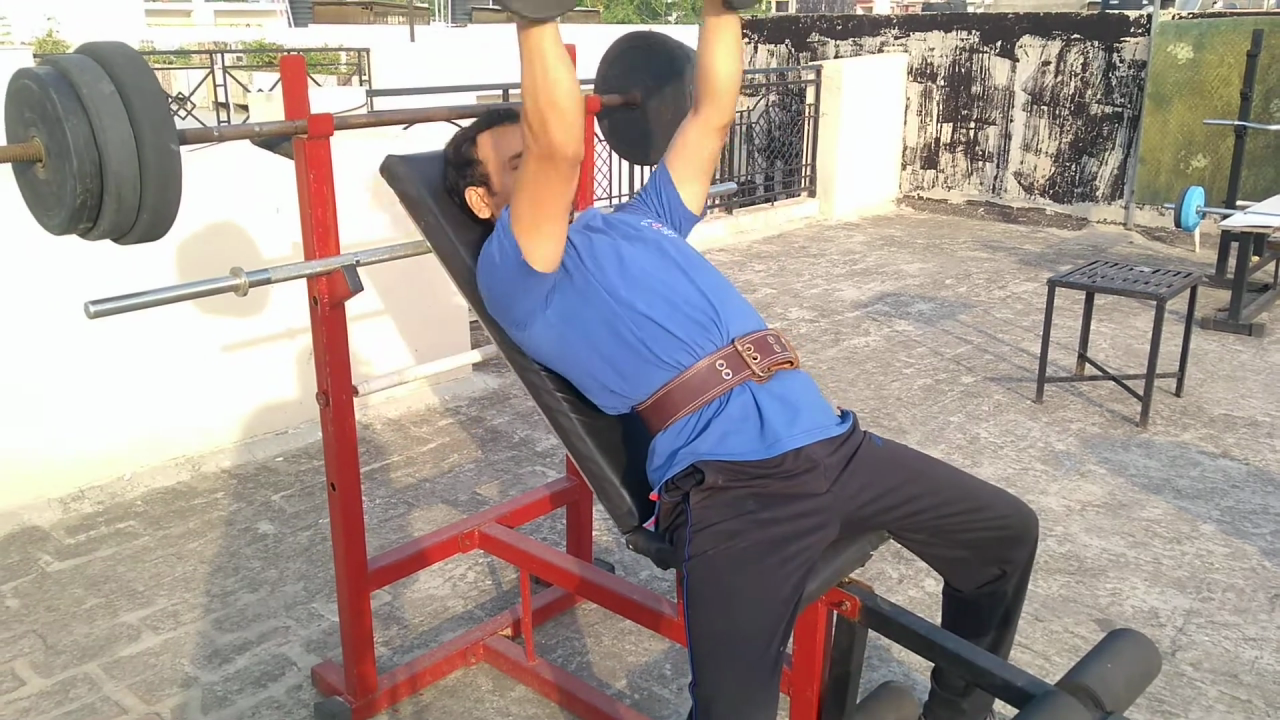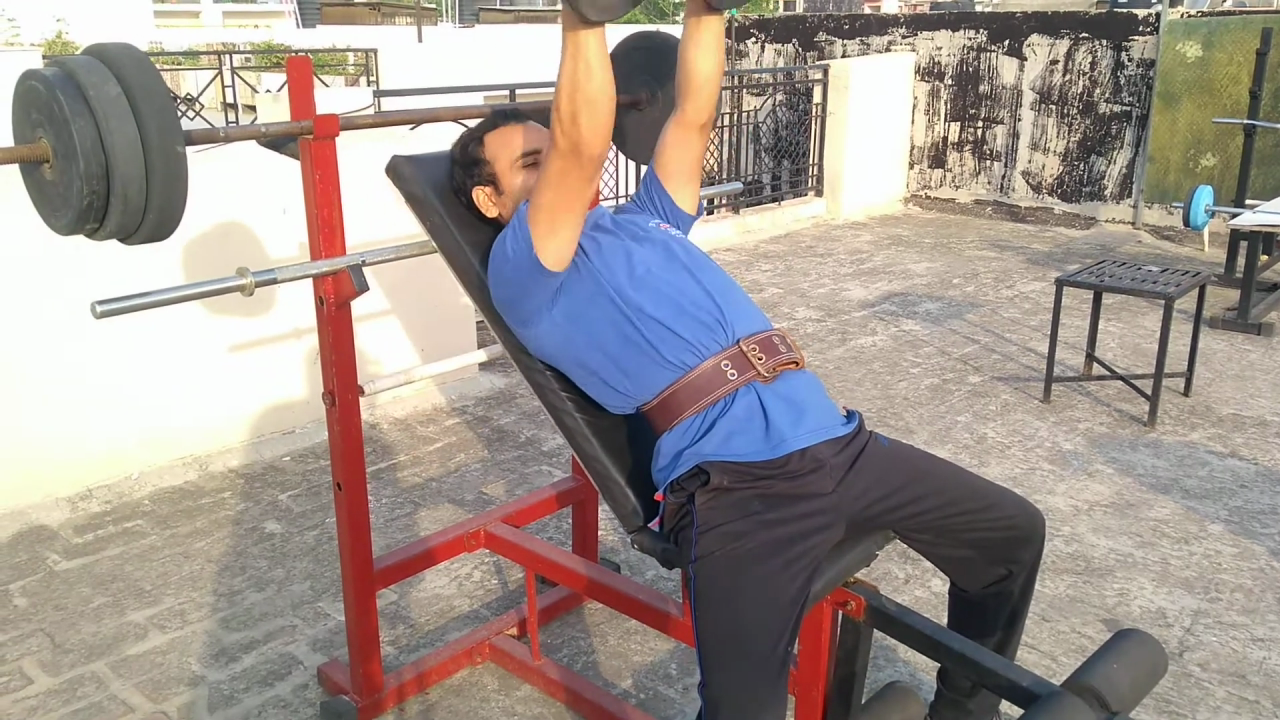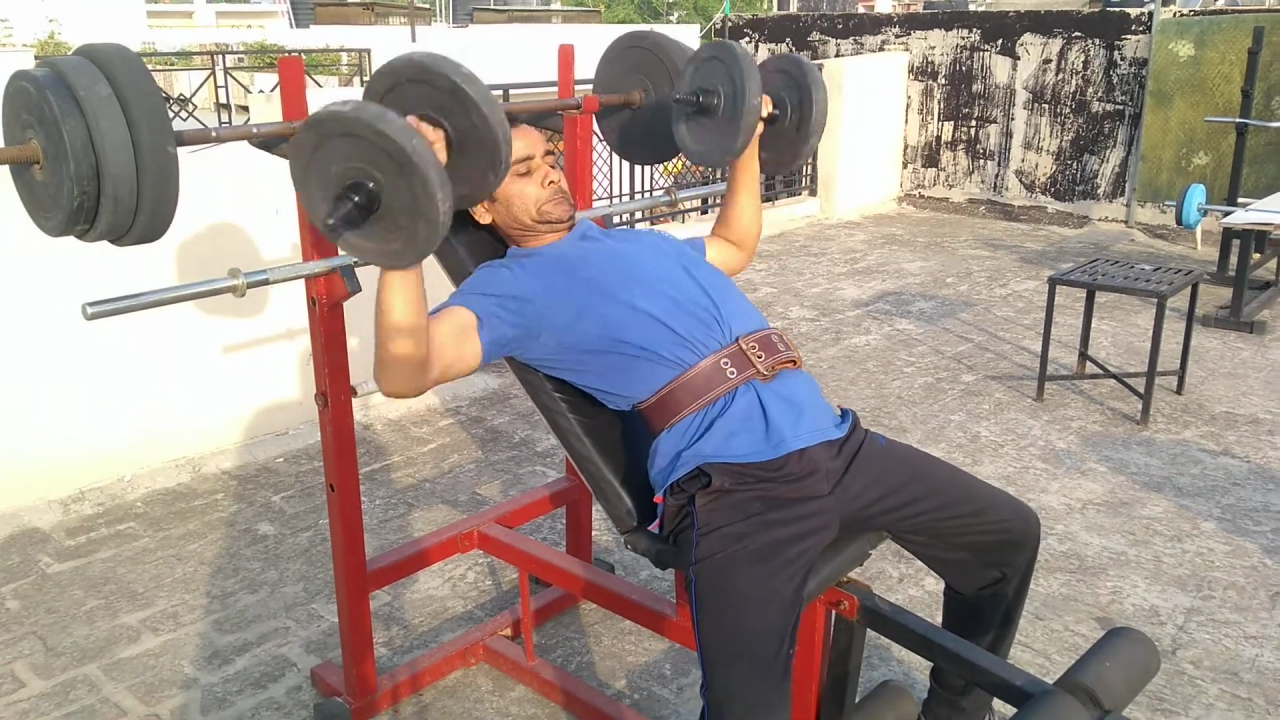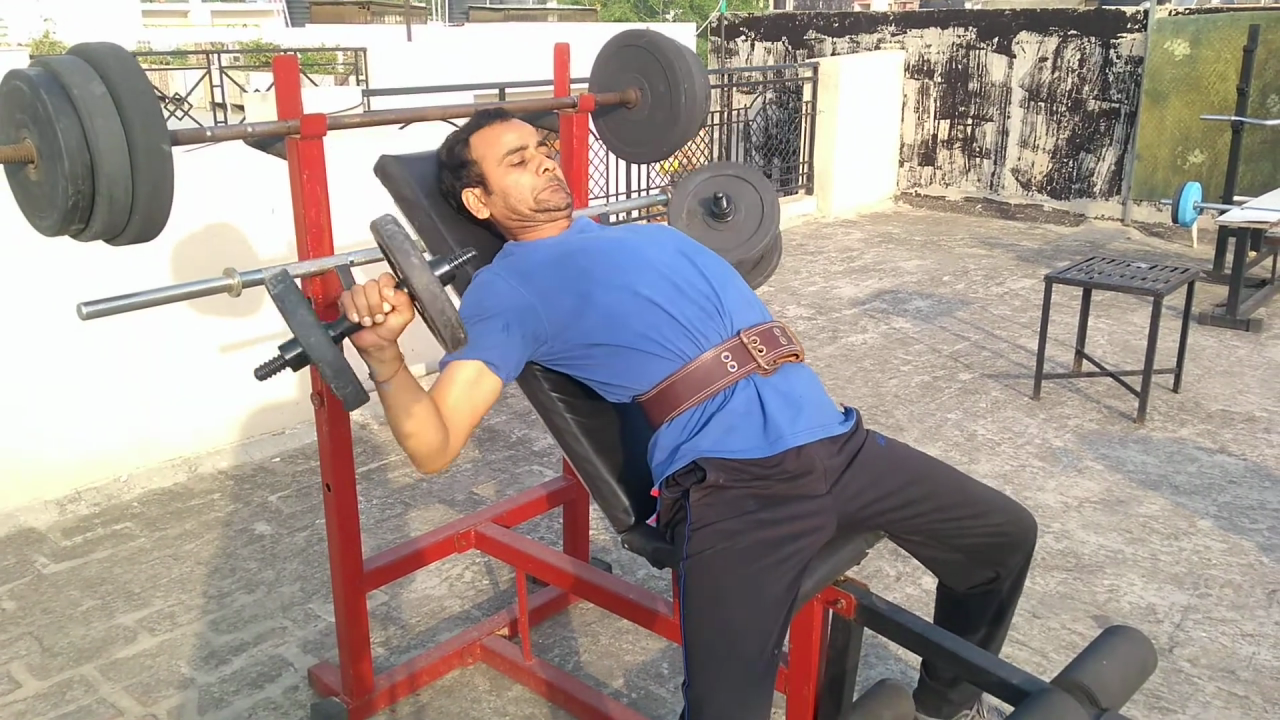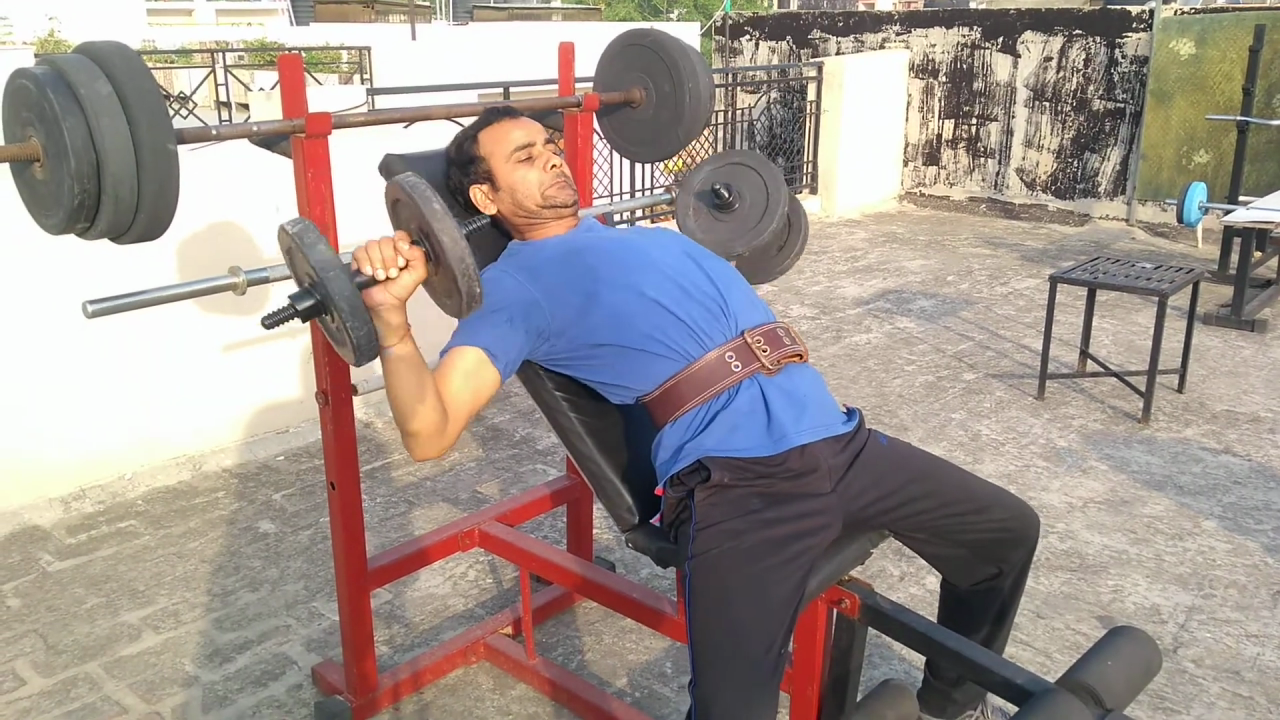
dt=0.4s
person 1, frame 1
left shoulder: (639, 221)
right shoulder: (515, 274)
left elbow: (711, 115)
right elbow: (558, 149)
left hip: (828, 438)
right hip: (730, 482)
left knee: (1007, 530)
person 1, frame 2
left shoulder: (640, 223)
right shoulder: (524, 268)
left elbow: (692, 115)
right elbow: (586, 140)
left hip: (833, 438)
right hip: (736, 483)
left knee: (1014, 532)
person 1, frame 3
left shoulder: (633, 237)
right shoulder: (510, 286)
left elbow: (739, 244)
right elbow: (405, 371)
left wrist: (744, 142)
left hip: (832, 441)
right hip: (733, 484)
left knee: (1009, 535)
person 1, frame 4
left shoulder: (635, 233)
right shoulder: (506, 287)
right elbow: (432, 446)
left wrist: (721, 244)
right wrist: (381, 350)
left hip: (834, 437)
right hip: (732, 477)
left knee: (1005, 536)
person 1, frame 5
left shoulder: (639, 235)
right shoulder: (517, 283)
right elbow: (428, 431)
right wrist: (389, 311)
left hip: (834, 436)
right hip: (734, 479)
left knee: (1007, 531)
